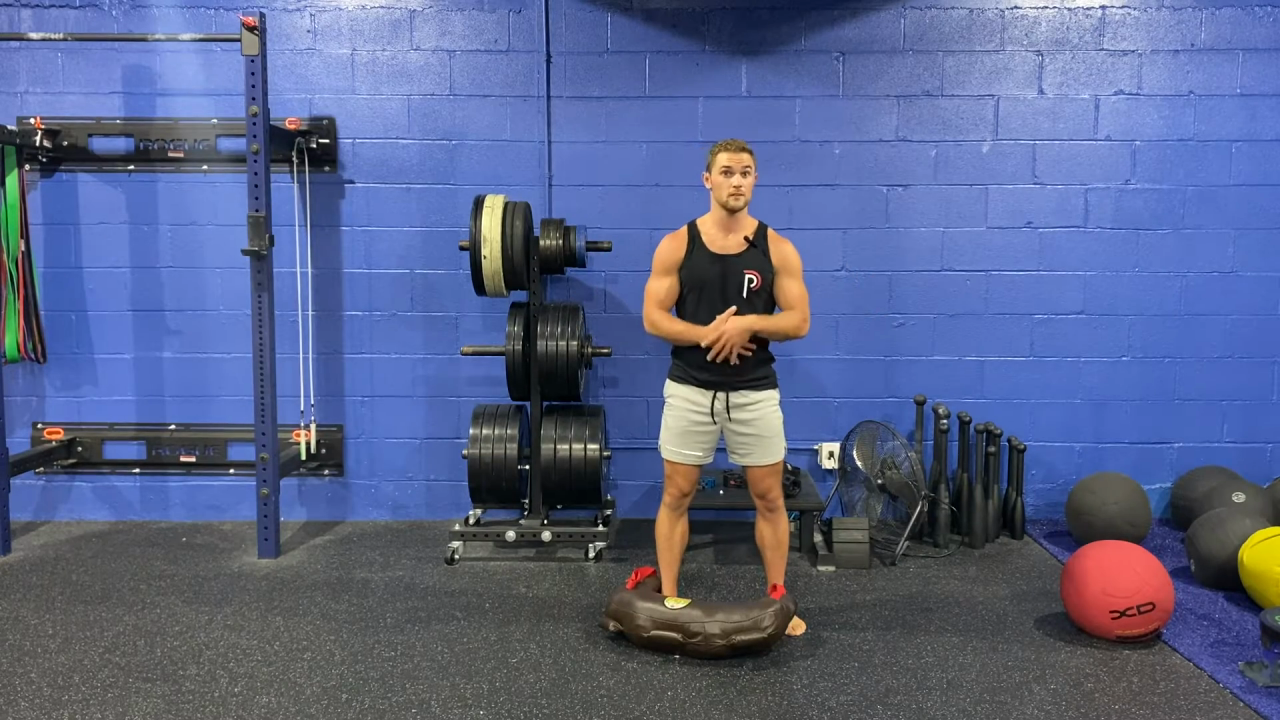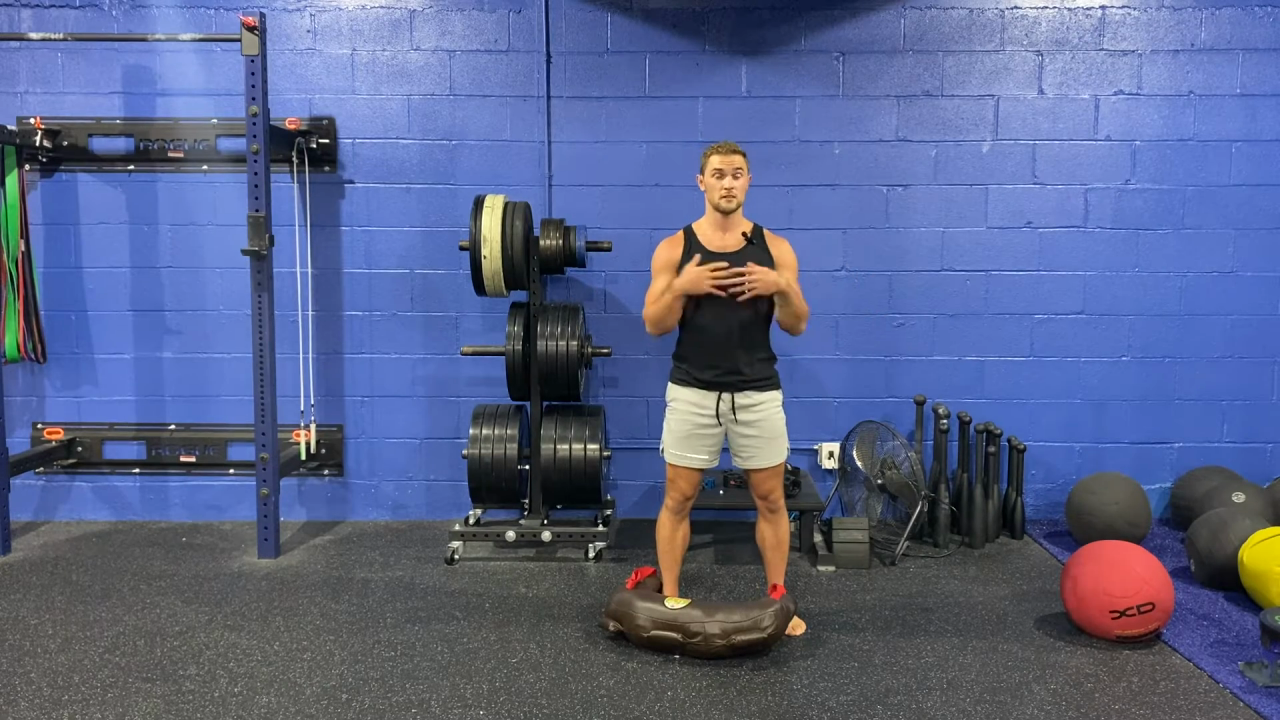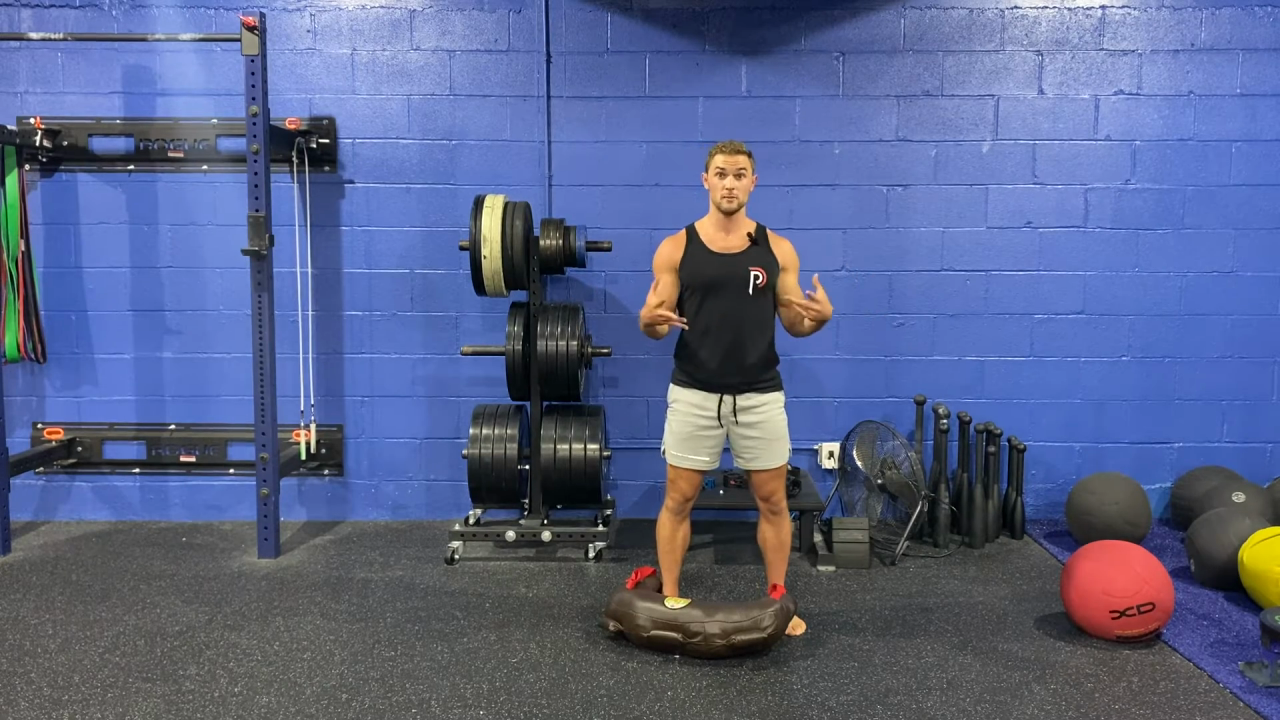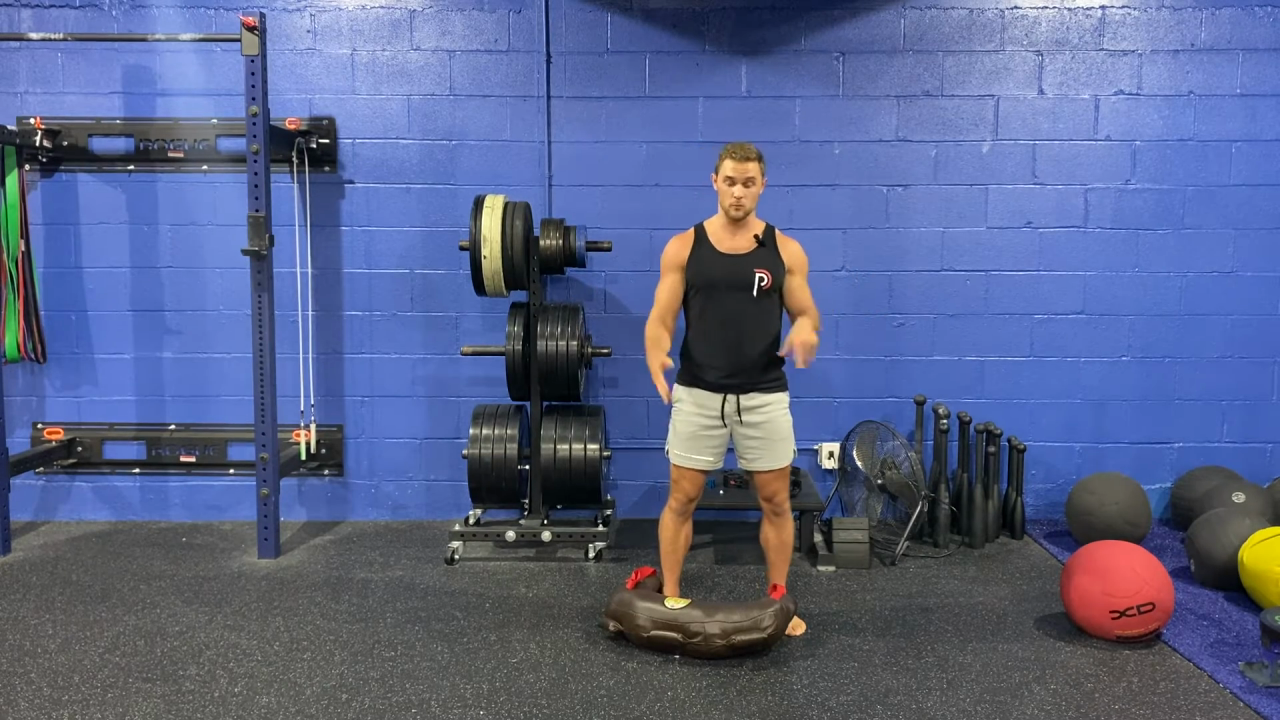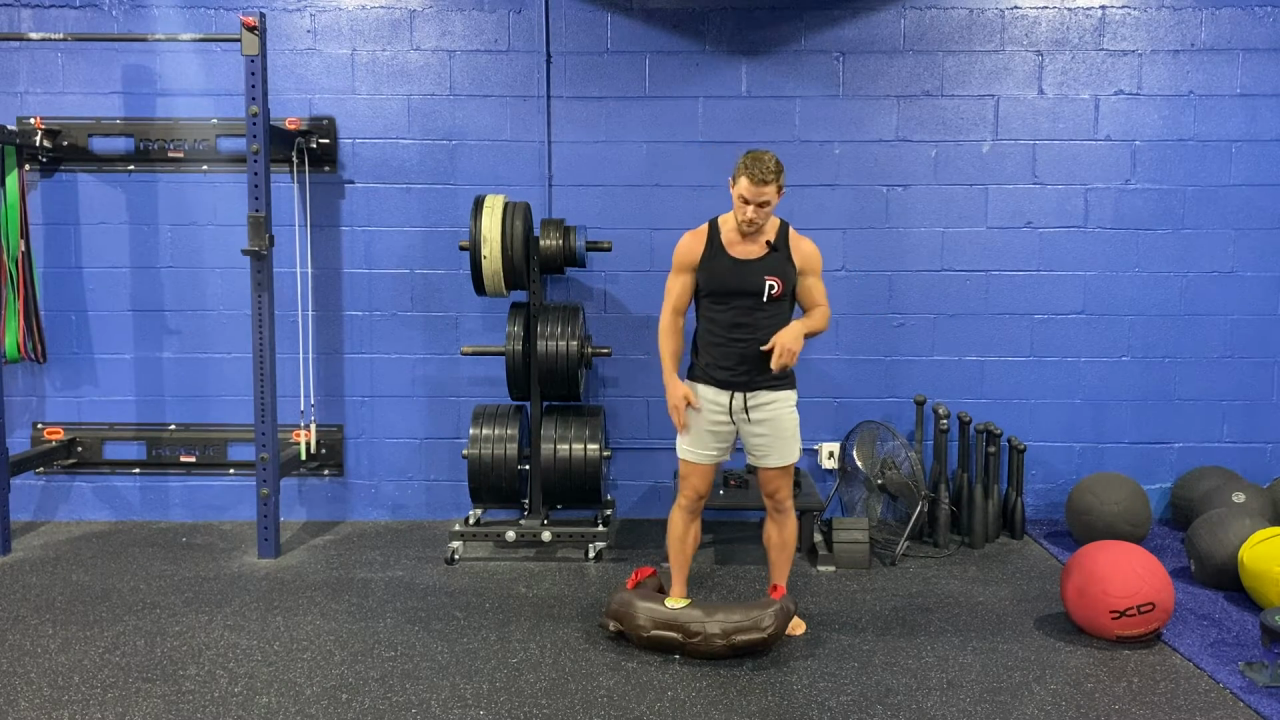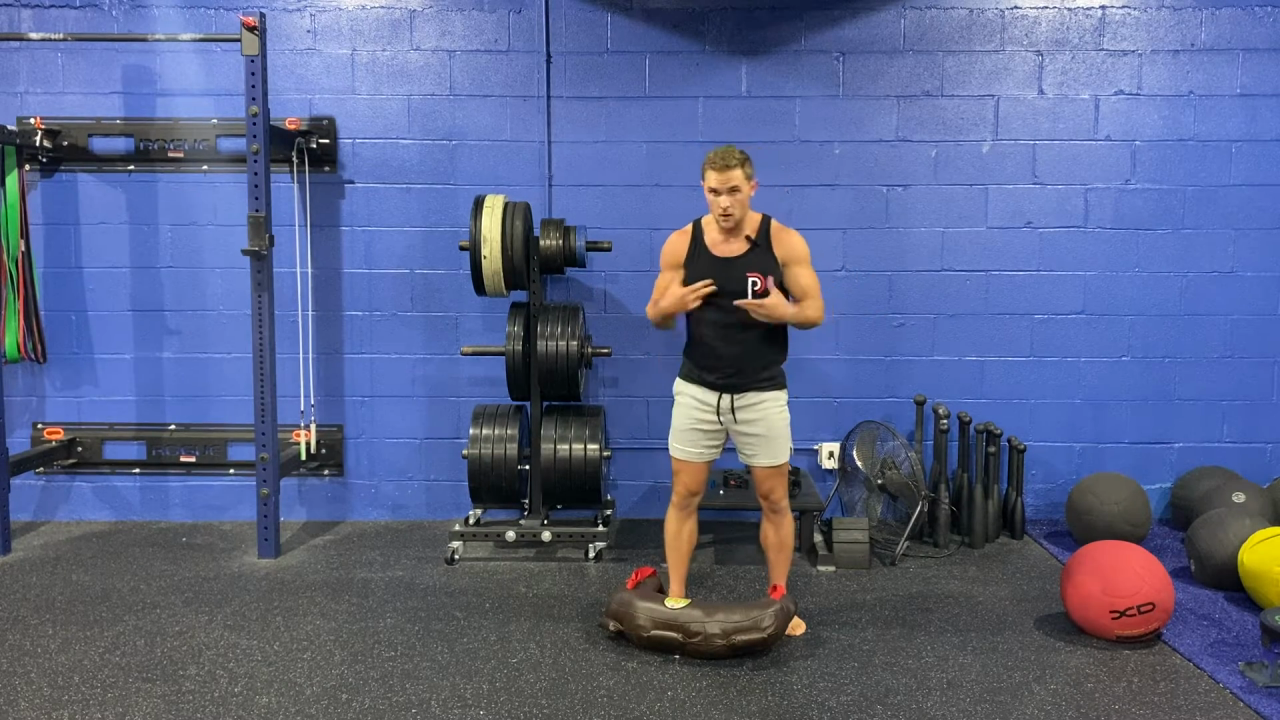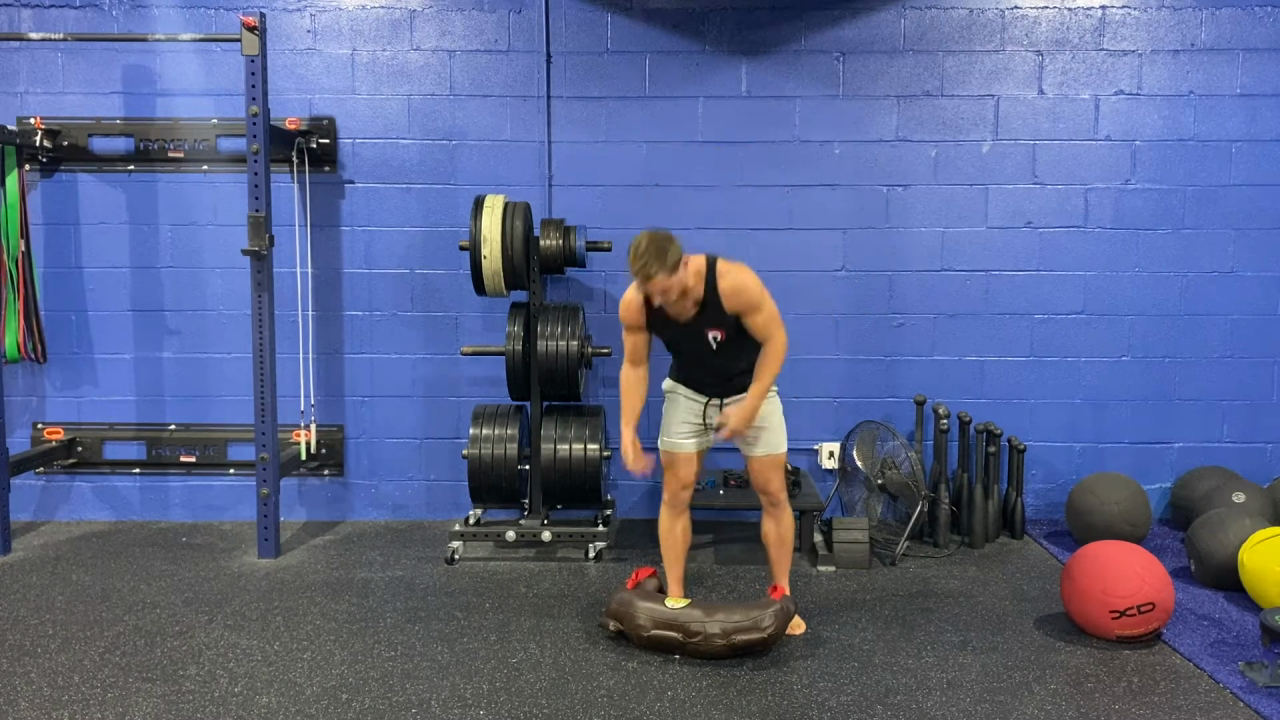
dt=0.4s
person 1, frame 1
left shoulder: (778, 249)
right shoulder: (676, 245)
left elbow: (799, 320)
right elbow: (653, 316)
left wrist: (748, 323)
right wrist: (706, 334)
left hip: (755, 391)
right hip: (689, 389)
left knee: (769, 498)
right knee: (676, 495)
right ankle: (668, 599)
person 1, frame 2
left shoulder: (775, 247)
right shoulder: (673, 248)
left elbow: (797, 324)
right elbow: (653, 324)
left wrist: (782, 287)
right wrist: (682, 287)
left hip: (758, 392)
right hip: (692, 392)
left knee: (771, 499)
right knee: (678, 499)
right ankle: (669, 599)
person 1, frame 3
left shoulder: (778, 249)
right shoulder: (675, 248)
left elbow: (793, 323)
right elbow: (655, 324)
left wrist: (820, 317)
right wrist: (650, 319)
left hip: (760, 395)
right hip: (693, 393)
left knee: (773, 501)
right knee: (678, 500)
right ankle: (670, 600)
person 1, frame 4
left shoulder: (785, 249)
right shoulder: (683, 246)
left elbow: (803, 312)
right elbow: (661, 318)
left wrist: (806, 330)
right wrist: (655, 352)
left hip: (765, 395)
right hip: (698, 394)
left knee: (776, 503)
right knee: (682, 500)
right ankle: (670, 599)
person 1, frame 5
left shoulder: (800, 249)
right shoulder: (696, 243)
left elbow: (821, 311)
right elbow: (672, 314)
left wrist: (798, 328)
right wrist: (671, 379)
left hip: (772, 394)
right hip: (707, 390)
left knee: (779, 500)
right knee: (690, 497)
left ankle: (779, 600)
right ankle: (676, 598)
person 1, frame 6
left shoulder: (784, 241)
right shoulder: (681, 243)
left elbow: (814, 309)
right elbow: (655, 314)
left wrist: (784, 310)
right wrist: (670, 305)
left hip: (762, 393)
right hip: (697, 389)
left knee: (774, 501)
right knee: (684, 496)
left ankle: (779, 599)
right ankle: (675, 598)
person 1, frame 7
left shoulder: (736, 284)
right shoulder: (634, 303)
left elbow: (775, 341)
right elbow: (635, 365)
left wrist: (751, 405)
right wrist: (628, 431)
left hip: (747, 395)
right hip: (686, 392)
left knee: (773, 493)
right knee: (675, 492)
right ankle: (674, 598)
